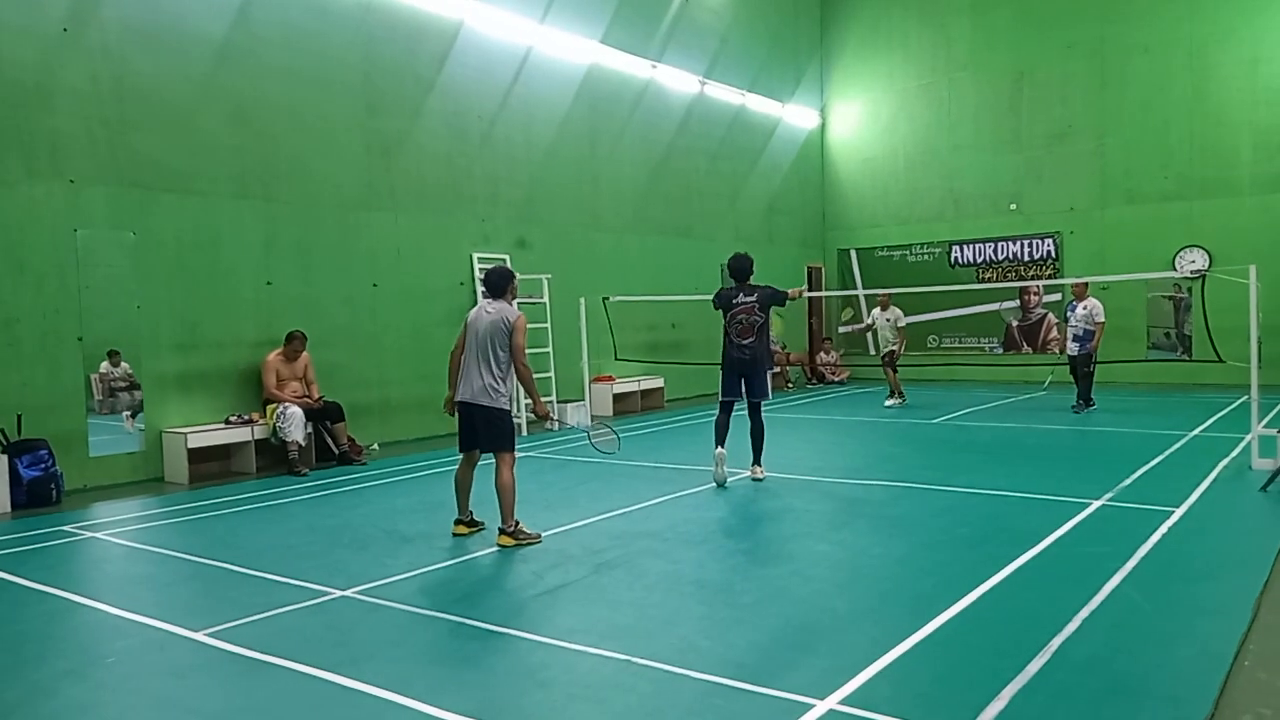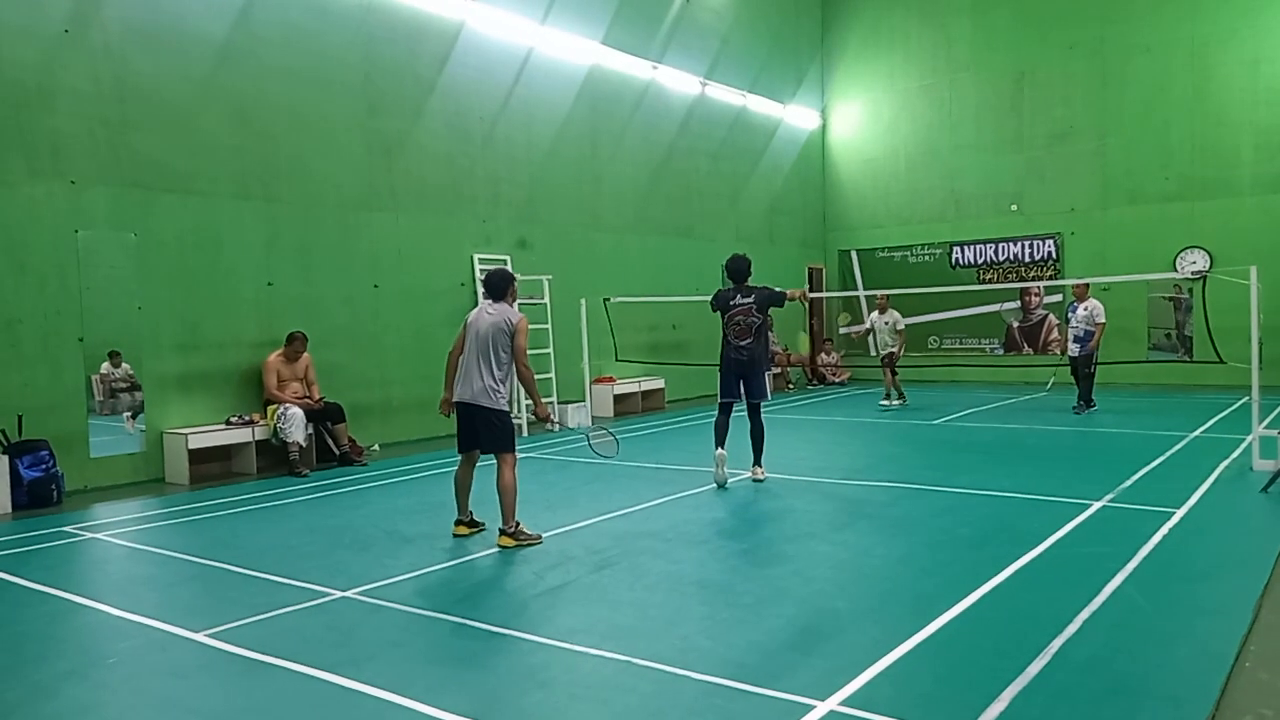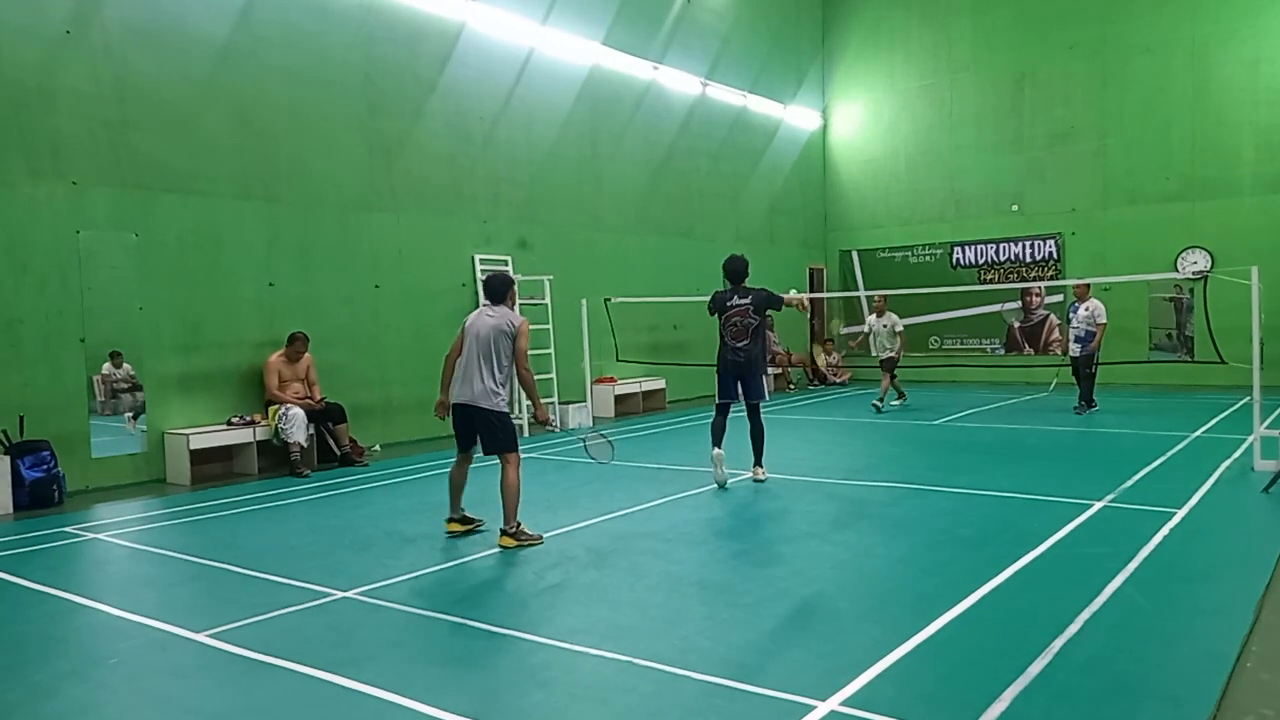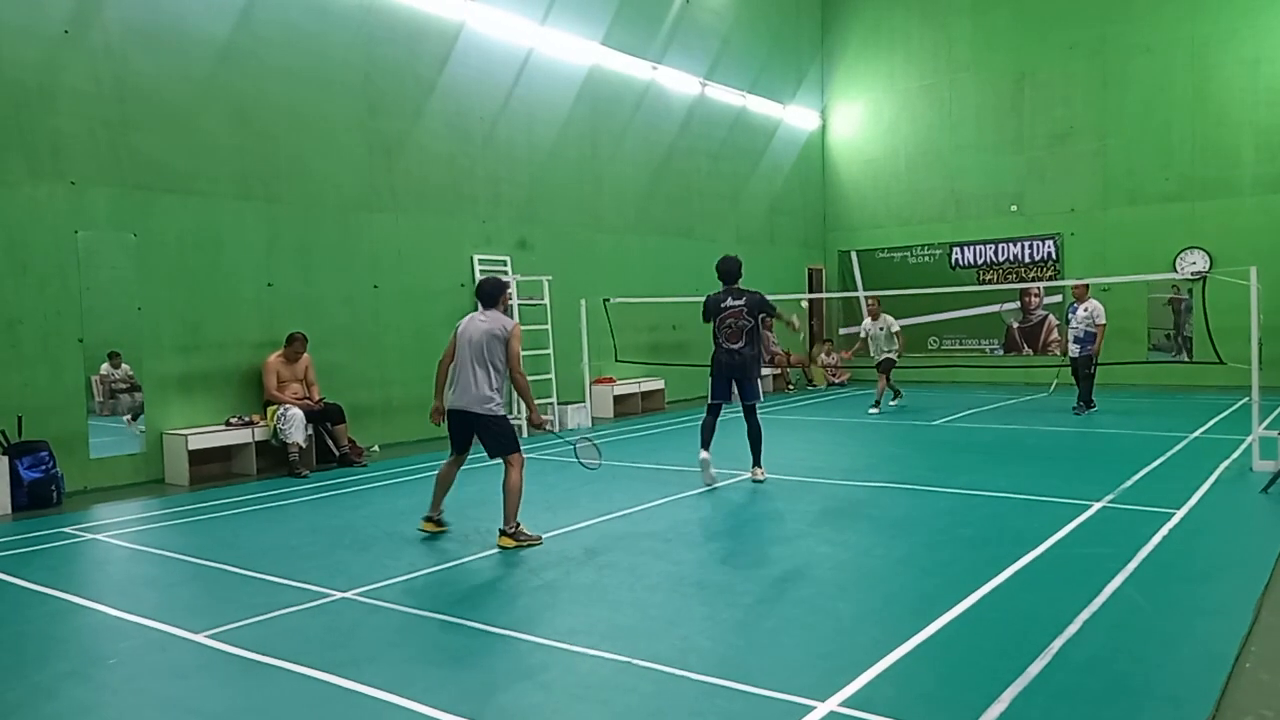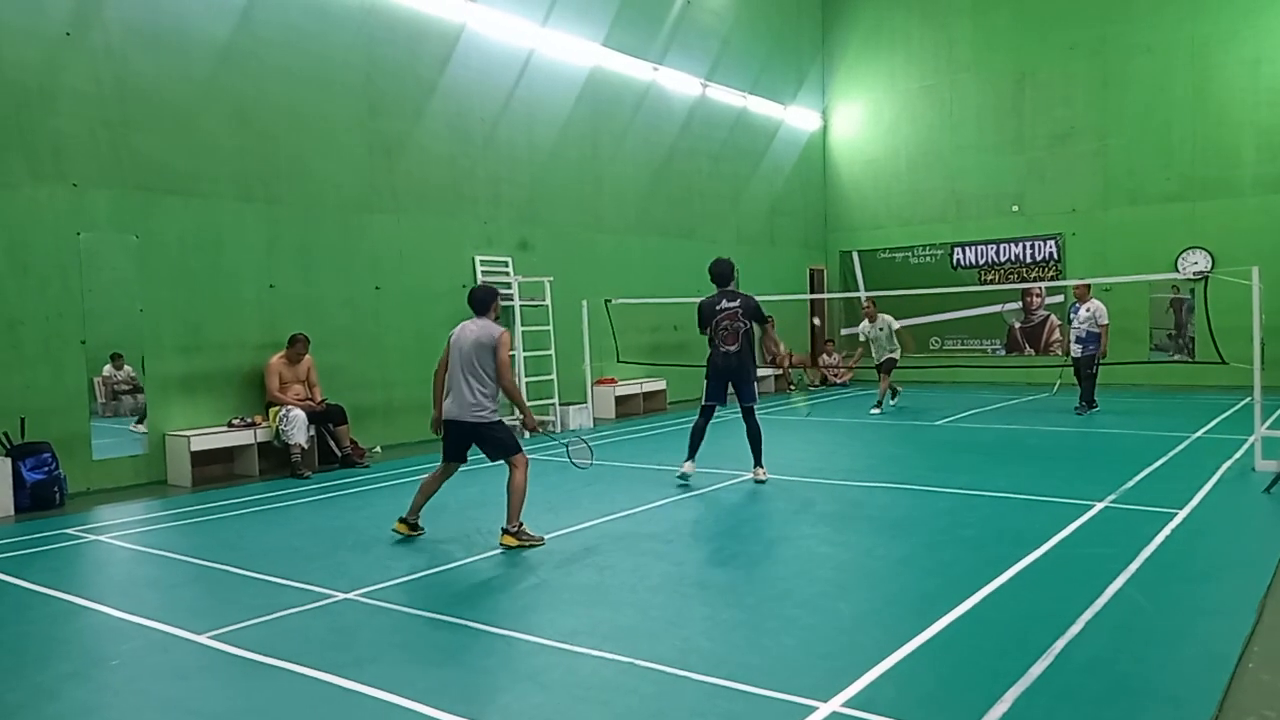
dt=0.1s
person 1, frame 1
left shoulder: (475, 312)
right shoulder: (514, 317)
left elbow: (456, 353)
right elbow: (520, 364)
left wrist: (452, 391)
right wrist: (537, 401)
left hip: (466, 398)
right hip: (493, 400)
left knee: (469, 457)
right knee: (505, 461)
left ankle: (463, 519)
right ankle: (509, 529)
person 1, frame 2
left shoulder: (474, 314)
right shoulder: (516, 320)
left elbow: (454, 354)
right elbow: (522, 367)
left wrist: (447, 392)
right wrist: (538, 403)
left hip: (463, 398)
right hip: (490, 401)
left knee: (469, 458)
right knee: (506, 461)
left ankle: (464, 519)
right ankle: (509, 530)
person 1, frame 3
left shoulder: (473, 317)
right shoulder: (517, 322)
left elbow: (451, 356)
right elbow: (523, 369)
left wrist: (444, 395)
right wrist: (538, 406)
left hip: (461, 400)
right hip: (490, 402)
left knee: (463, 457)
right knee: (511, 461)
left ankle: (456, 517)
right ankle: (510, 530)
person 1, frame 4
left shoulder: (465, 322)
right shoulder: (509, 326)
left elbow: (444, 362)
right elbow: (516, 374)
left wrist: (438, 400)
right wrist: (533, 410)
left hip: (457, 405)
right hip: (488, 408)
left knee: (455, 460)
right knee: (514, 463)
left ankle: (432, 516)
right ankle: (509, 531)
person 1, frame 5
left shoulder: (458, 330)
right shoulder: (499, 334)
left elbow: (440, 372)
right elbow: (506, 380)
left wrist: (438, 411)
right wrist: (526, 414)
left hip: (453, 414)
right hip: (483, 415)
left knee: (447, 468)
right knee: (518, 463)
left ankle: (409, 520)
right ankle: (512, 530)
person 2, frame 1
left shoulder: (724, 295)
right shoulder: (765, 294)
right elbow: (790, 295)
right wrist: (799, 291)
left hip: (731, 361)
right hip: (756, 362)
left knee: (725, 410)
right knee: (755, 413)
left ankle: (719, 447)
right ankle: (757, 466)
person 2, frame 2
left shoulder: (722, 296)
right shoulder: (762, 295)
right elbow: (790, 296)
right wrist: (801, 292)
left hip: (730, 362)
right hip: (755, 363)
left knee: (724, 411)
right knee: (754, 414)
left ankle: (720, 449)
right ankle: (757, 467)
person 2, frame 3
left shoulder: (719, 298)
right shoulder: (760, 297)
right elbow: (786, 301)
right wrist: (800, 300)
left hip: (727, 363)
right hip: (752, 364)
left knee: (721, 412)
right knee: (754, 414)
left ankle: (717, 448)
right ankle: (758, 467)
person 2, frame 4
left shoulder: (712, 301)
right shoulder: (754, 298)
right elbow: (777, 316)
right wrist: (793, 322)
left hip: (722, 365)
right hip: (748, 365)
left knee: (712, 413)
right knee: (751, 416)
left ankle: (705, 451)
right ankle: (757, 468)
person 2, frame 5
left shoulder: (706, 305)
right shoulder: (748, 302)
right elbow: (766, 328)
left hip: (717, 365)
right hip: (743, 367)
left knee: (705, 415)
right knee: (749, 417)
left ankle: (689, 461)
right ankle: (759, 468)
